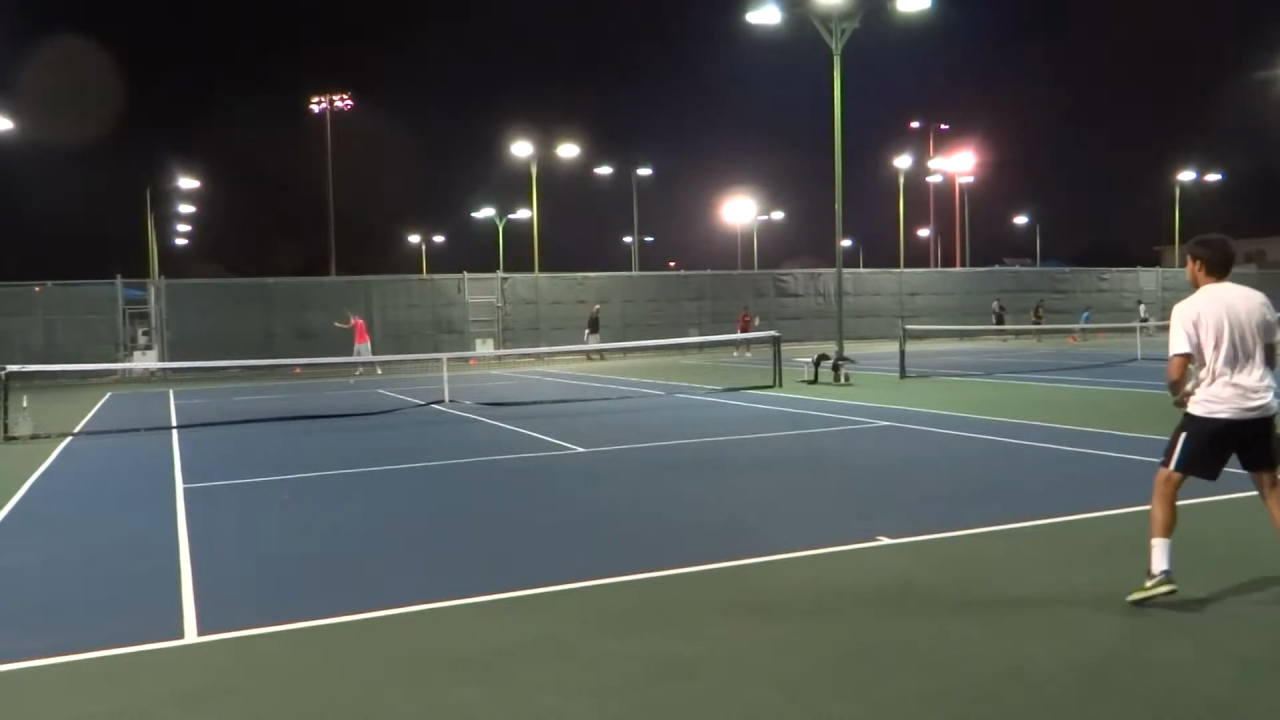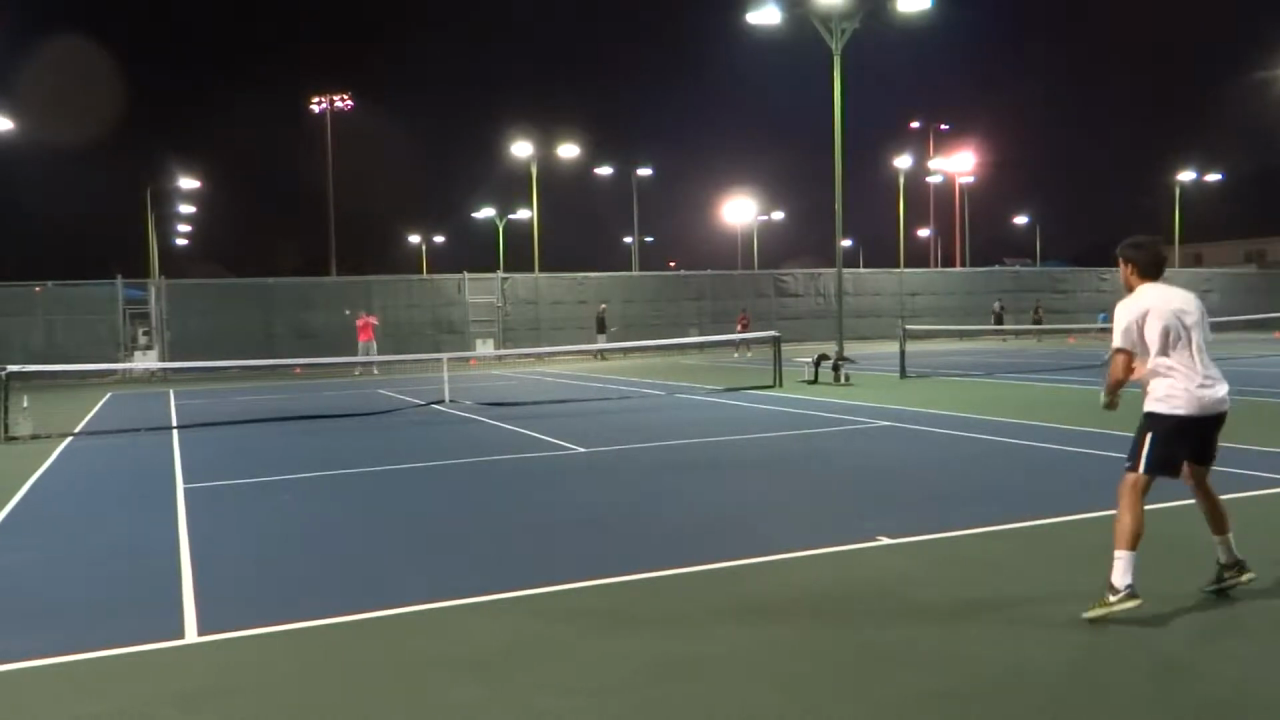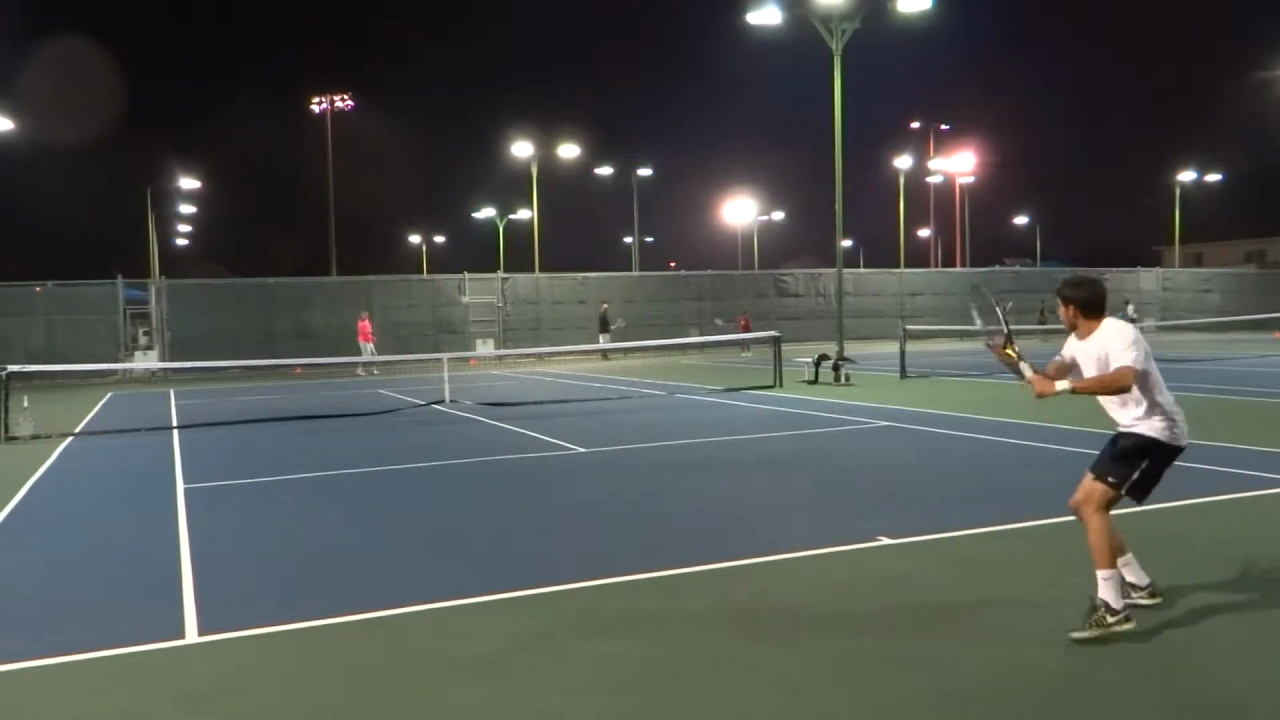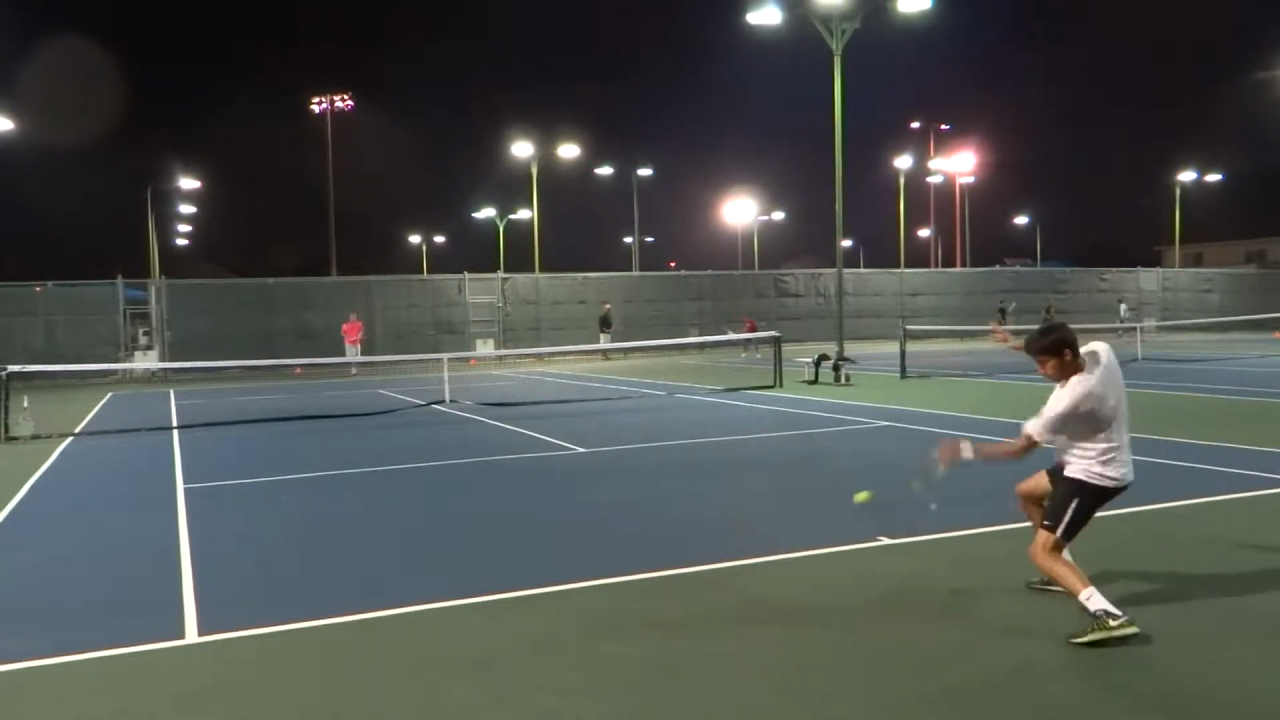
dt=0.5s
person 1, frame 1
left shoulder: (1188, 308)
left elbow: (1178, 373)
left wrist: (1182, 394)
left hip: (1210, 411)
left knee: (1165, 484)
left ankle: (1160, 572)
person 1, frame 2
left shoulder: (1131, 306)
right shoulder: (1190, 300)
left elbow: (1119, 372)
left wrist: (1110, 396)
left hip: (1172, 406)
right hip: (1214, 401)
left knee: (1132, 489)
right knee: (1198, 481)
left ankle: (1121, 587)
right ankle: (1232, 565)
person 1, frame 3
left shoulder: (1116, 333)
right shoulder: (1080, 341)
left elbow: (1122, 381)
right elbow: (1052, 374)
left wrist: (1062, 386)
left hip: (1155, 435)
right hip: (1135, 434)
left knee: (1090, 506)
right knee: (1081, 505)
left ankle: (1111, 609)
right ankle: (1138, 582)
person 1, frame 4
left shoulder: (1069, 400)
right shoulder: (1100, 351)
left elbow: (1021, 448)
left wrist: (968, 450)
right wrist: (1019, 344)
left hip: (1095, 475)
right hip: (1090, 465)
left knee: (1043, 552)
right knee: (1026, 493)
left ankle: (1109, 617)
right ankle: (1061, 574)
